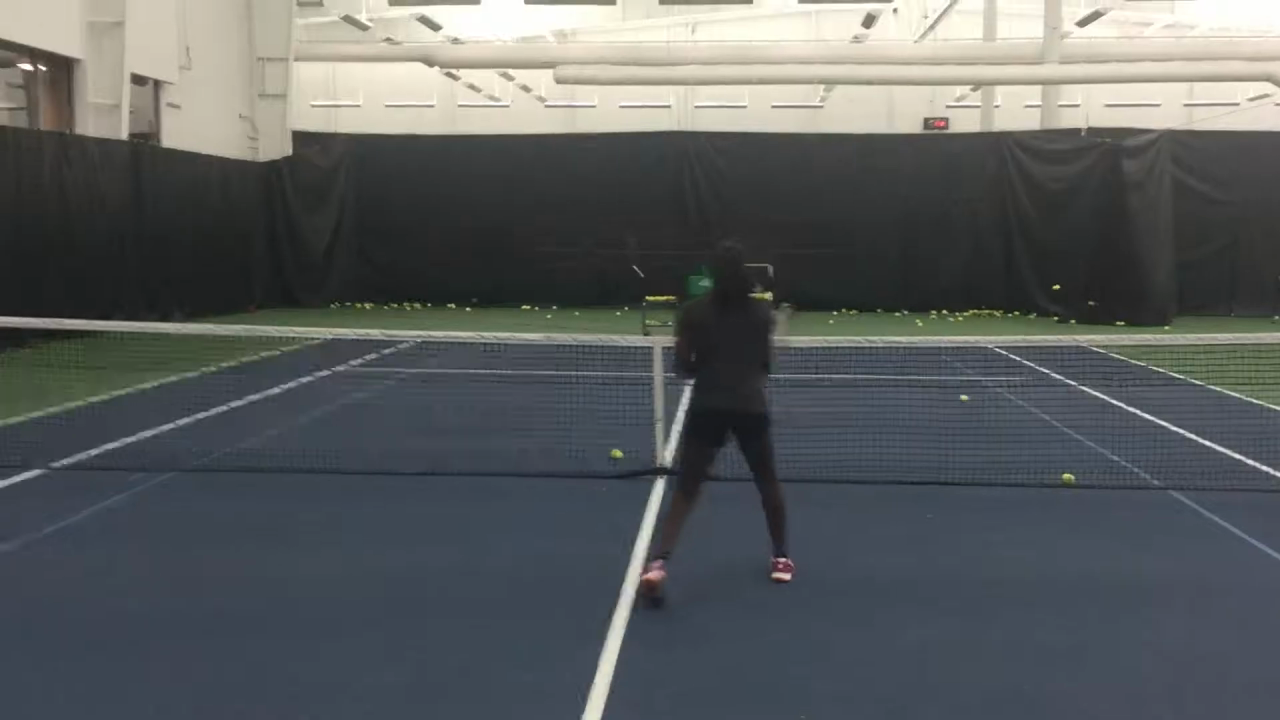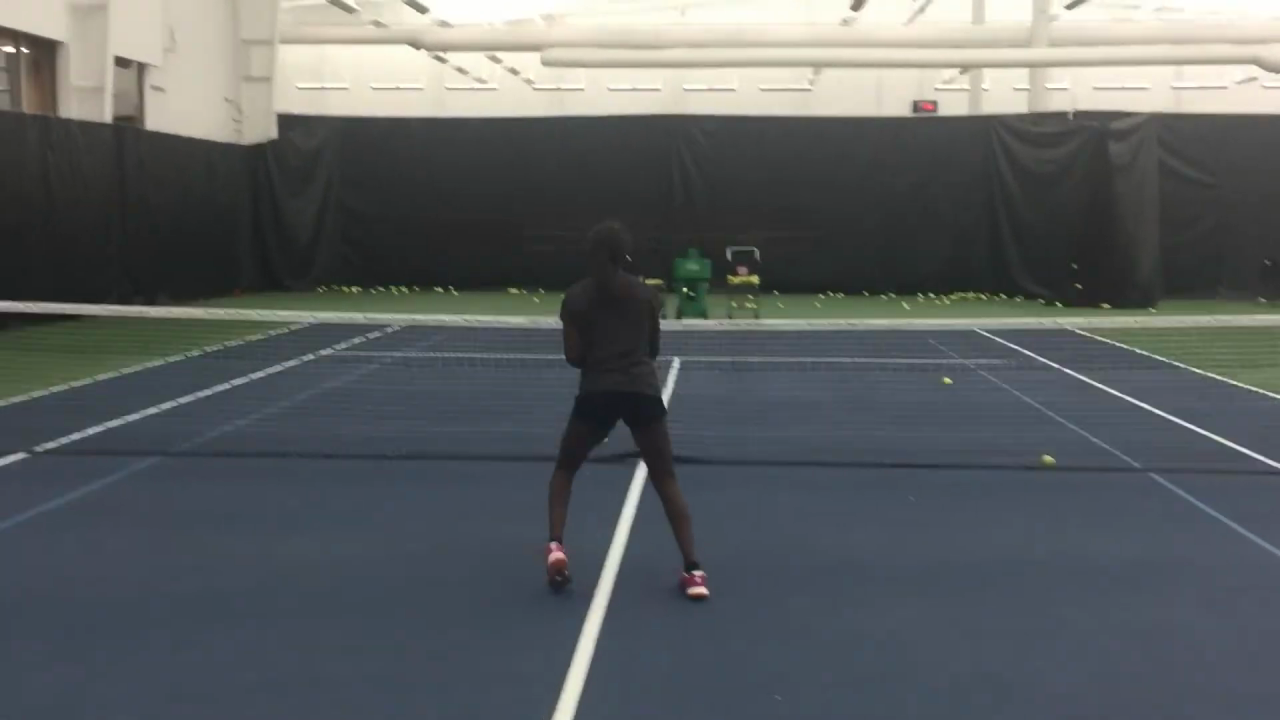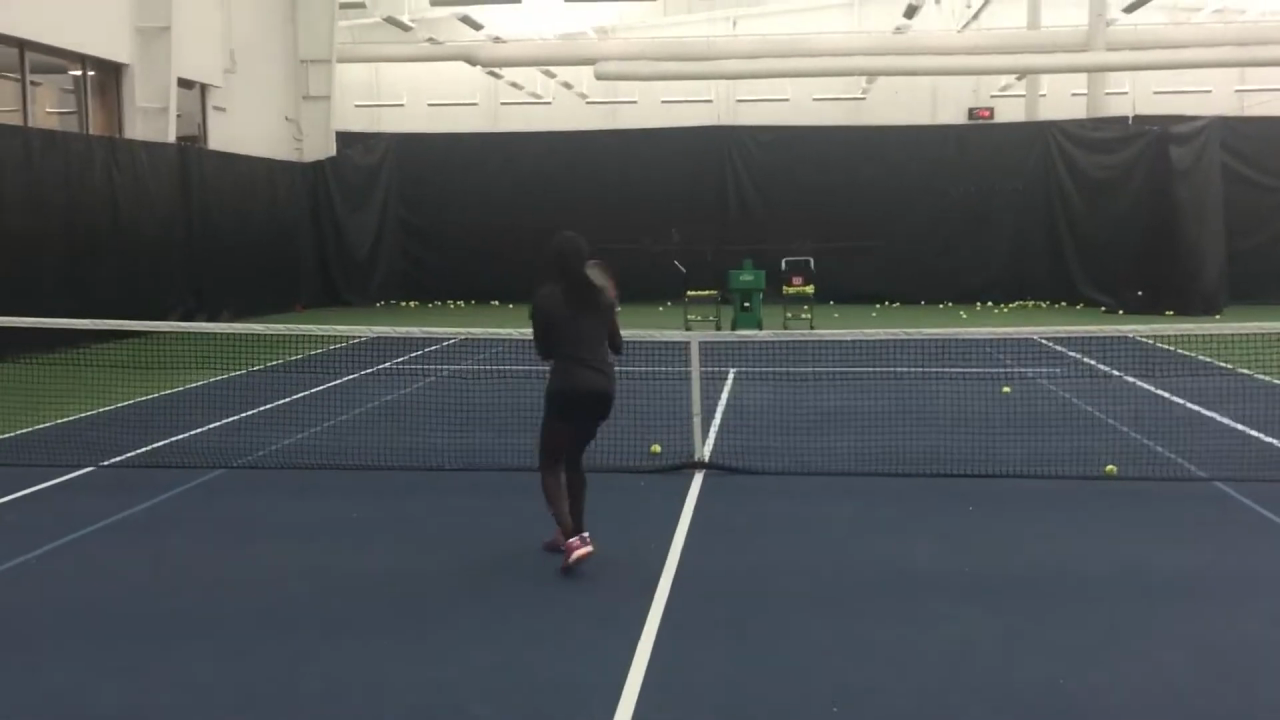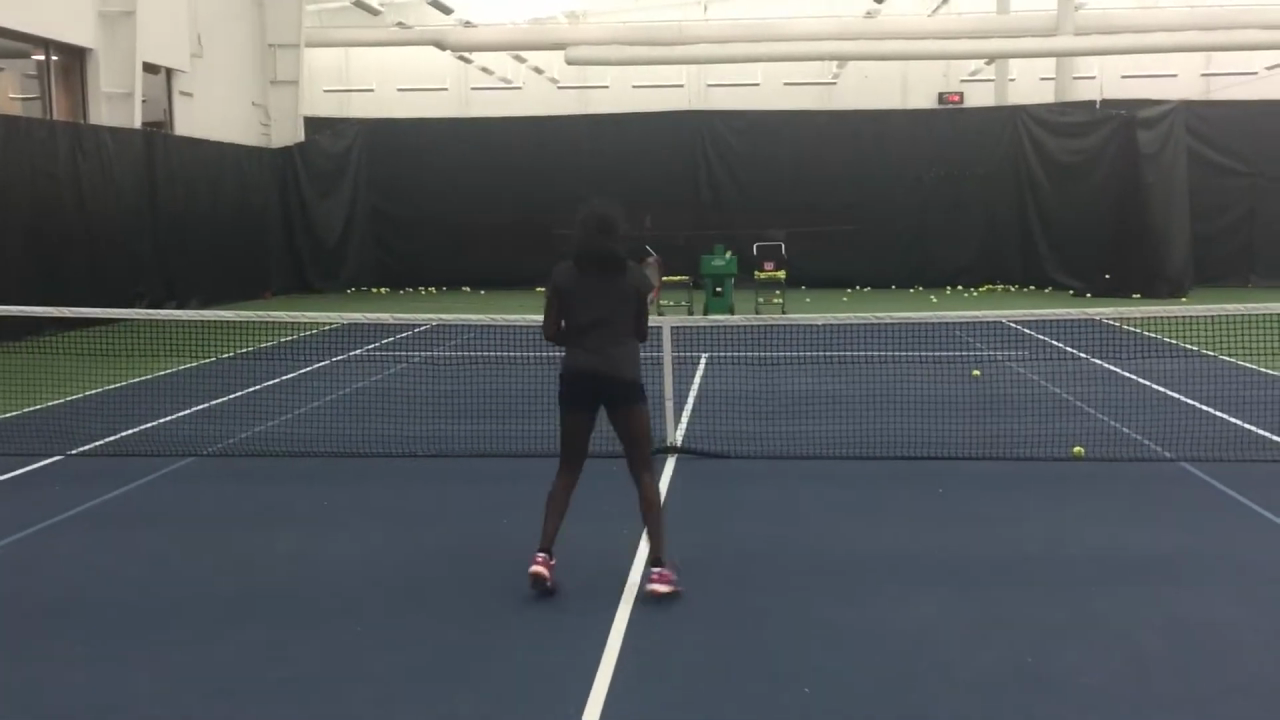
dt=1s
person 1, frame 1
left shoulder: (694, 311)
right shoulder: (760, 311)
left elbow: (684, 365)
right elbow: (764, 366)
left hip: (707, 407)
right hip: (750, 407)
left knee: (685, 491)
right knee: (768, 484)
left ankle: (658, 563)
right ankle: (780, 558)
person 1, frame 2
left shoulder: (577, 296)
right shoulder: (646, 293)
left elbow: (573, 355)
right elbow: (653, 349)
left hip: (597, 393)
right hip: (642, 391)
left knee: (564, 470)
right knee: (666, 481)
left ankle: (556, 545)
right ankle: (693, 572)
person 1, frame 3
left shoulder: (543, 298)
right shoulder: (601, 296)
left elbow: (545, 352)
right elbow: (617, 347)
left hip: (568, 388)
right hip: (603, 389)
left knee: (551, 467)
right knee: (572, 459)
left ankle: (572, 537)
right ankle: (574, 533)
person 1, frame 4
left shoulder: (563, 274)
right shoulder: (634, 274)
left elbow: (551, 333)
right elbow: (641, 333)
left hip: (577, 375)
right hip: (621, 376)
left knee: (568, 470)
right knee: (643, 471)
left ankle: (543, 556)
right ankle: (658, 567)
